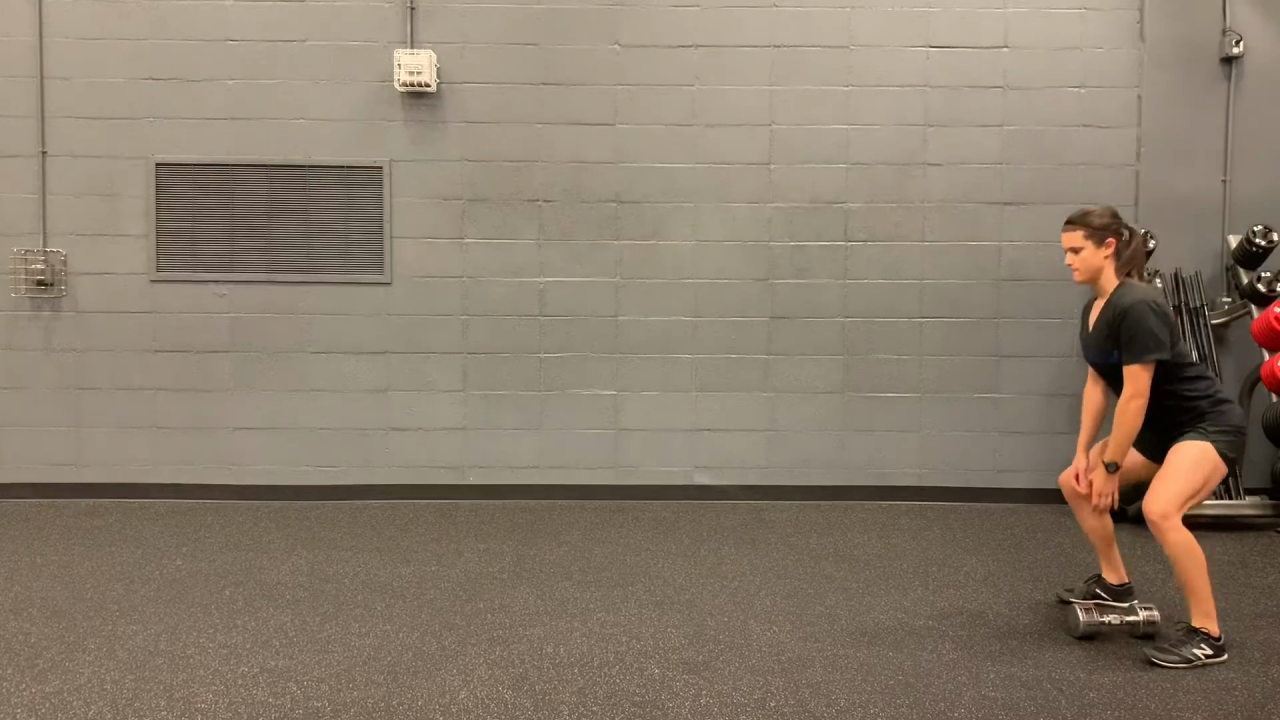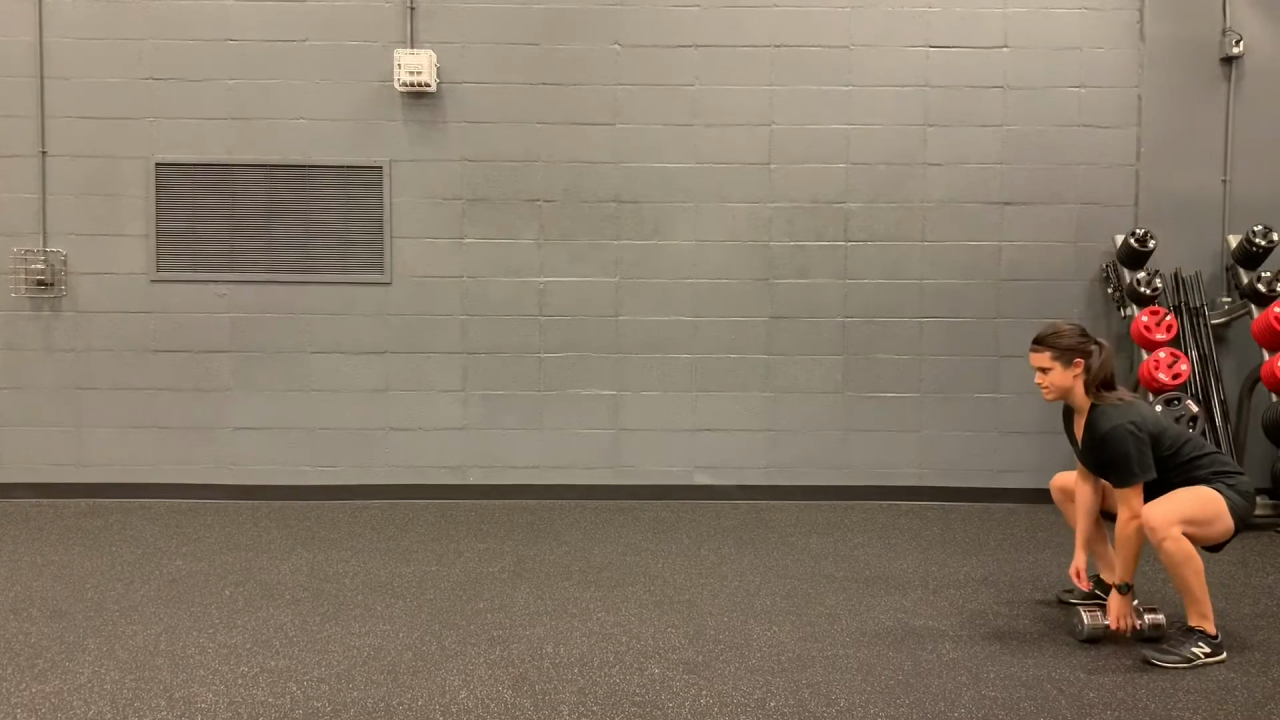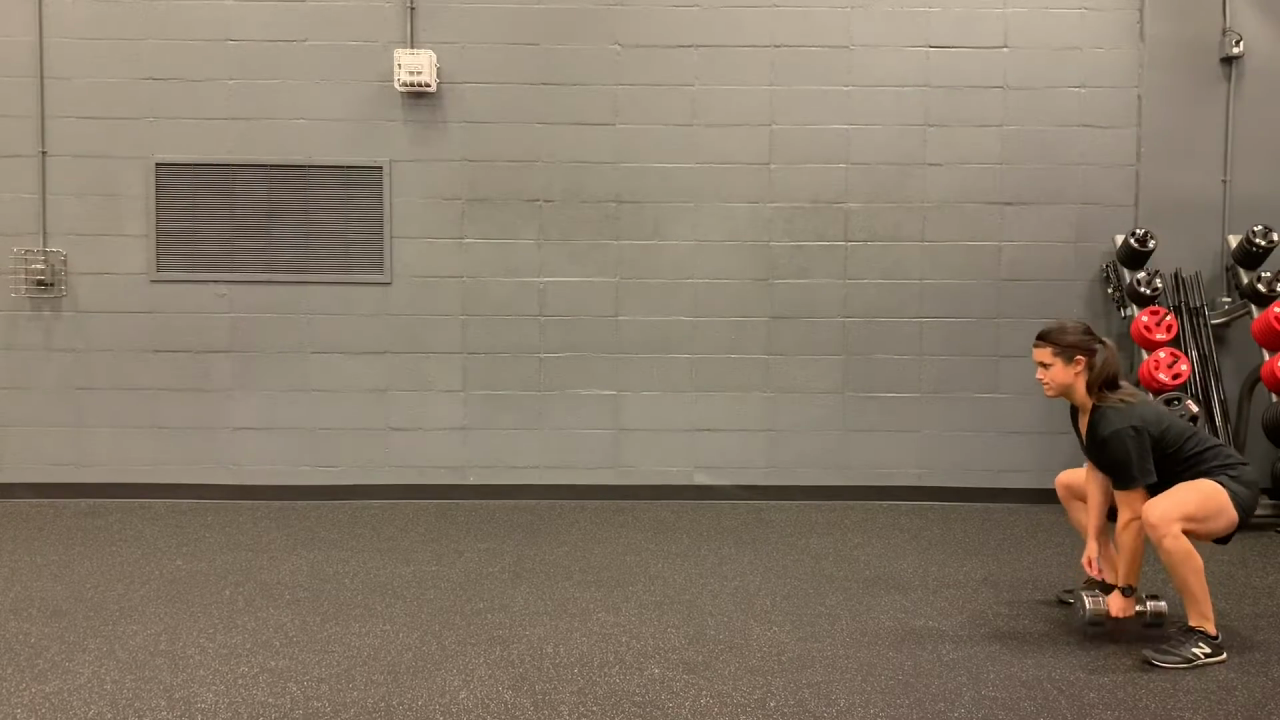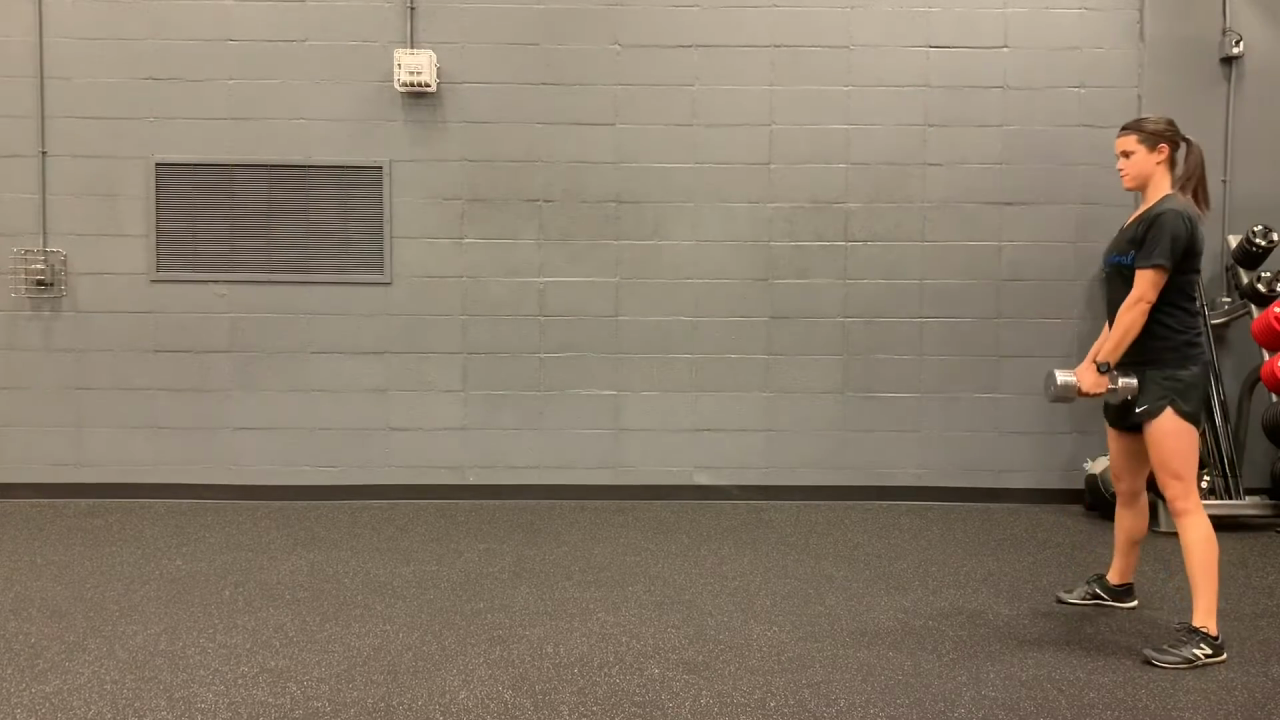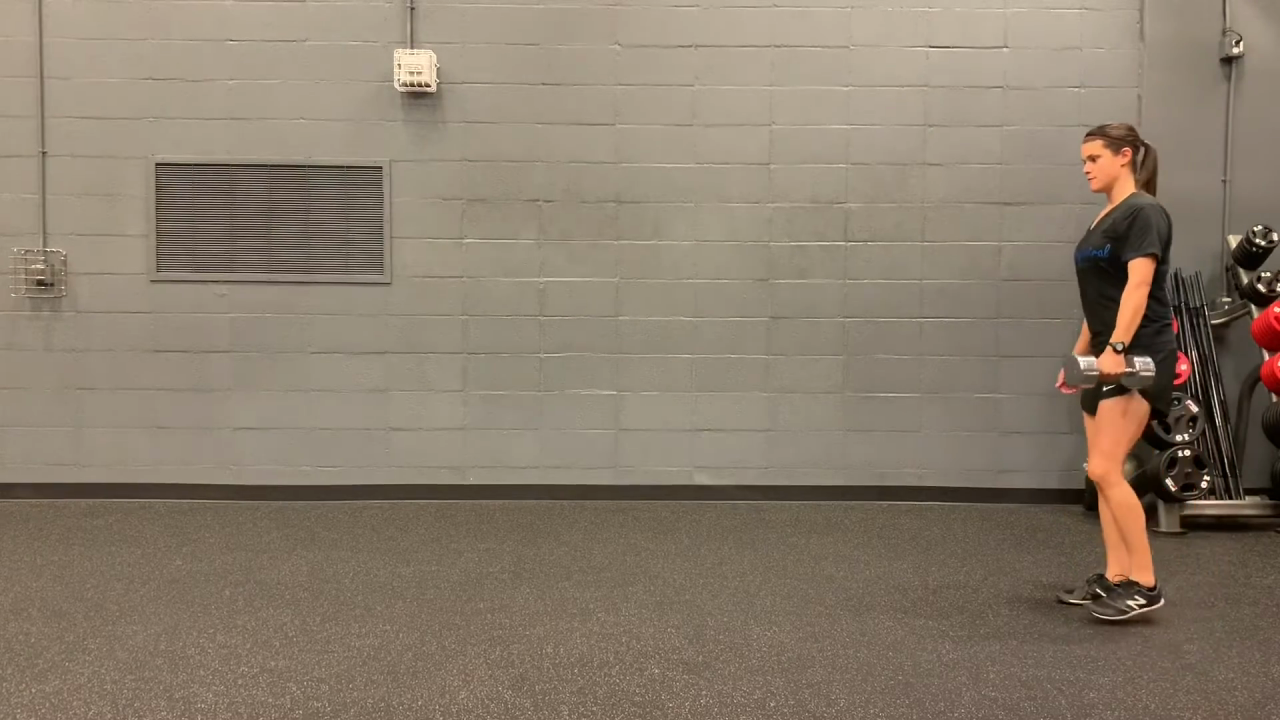
dt=1s
person 1, frame 1
left shoulder: (1137, 307)
right shoulder: (1093, 309)
left elbow: (1136, 395)
right elbow: (1096, 383)
left wrist: (1110, 467)
right wrist: (1083, 456)
left hip: (1209, 424)
right hip: (1161, 427)
left knee: (1159, 510)
right knee: (1075, 484)
left ankle: (1207, 634)
right ankle: (1115, 584)
person 1, frame 2
left shoulder: (1117, 425)
right shoulder: (1075, 412)
left elbow: (1131, 516)
right elbow: (1088, 480)
left wrist: (1124, 593)
right wrist: (1081, 550)
left hip: (1222, 492)
right hip: (1166, 487)
left knee: (1157, 519)
right knee: (1062, 486)
left ankle: (1204, 634)
right ankle: (1106, 581)
person 1, frame 3
left shoulder: (1119, 425)
right shoulder: (1082, 408)
left elbow: (1131, 517)
right elbow: (1097, 472)
left wrist: (1127, 592)
right wrist: (1093, 541)
left hip: (1226, 485)
left knee: (1158, 517)
right knee: (1067, 484)
left ankle: (1204, 634)
right ankle: (1108, 580)
person 1, frame 4
left shoulder: (1171, 216)
right shoulder: (1144, 216)
left elbow: (1142, 301)
left wrist: (1101, 365)
right wrist: (1091, 360)
left hip: (1170, 374)
right hip: (1135, 372)
left knee: (1181, 499)
right knee: (1126, 488)
left ankle: (1205, 633)
right ankle: (1117, 583)
person 1, frame 5
left shoulder: (1145, 212)
right shoulder: (1103, 220)
left elbow: (1138, 288)
left wrist: (1117, 348)
right wrist: (1079, 355)
left hip: (1137, 357)
right hip: (1106, 359)
left knee: (1104, 470)
right knee: (1103, 471)
left ankle: (1146, 585)
right ankle: (1116, 578)
